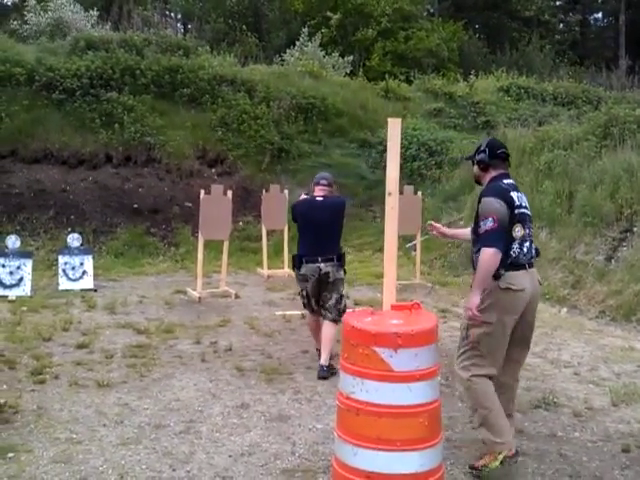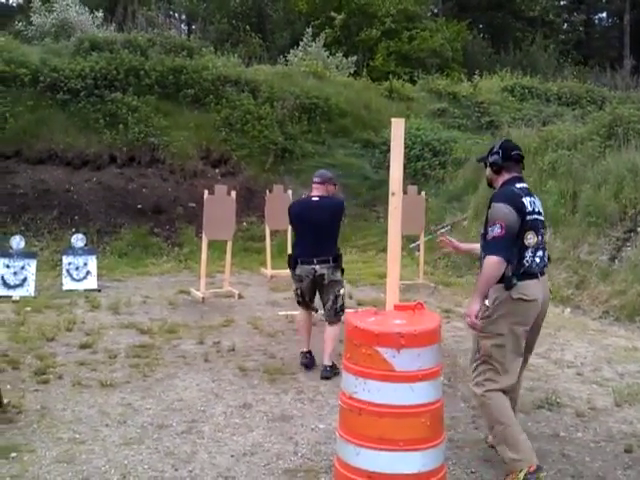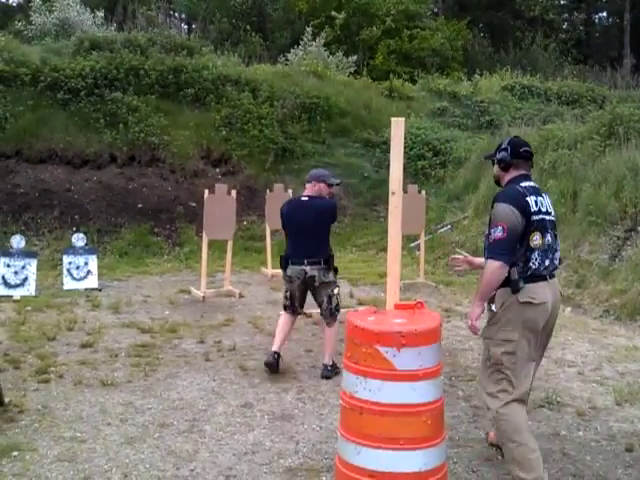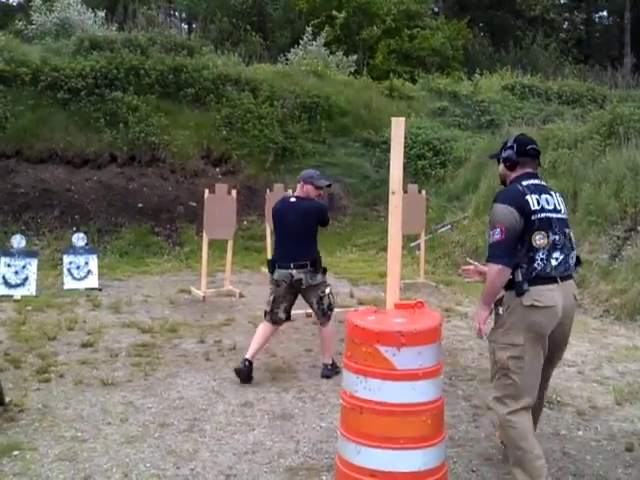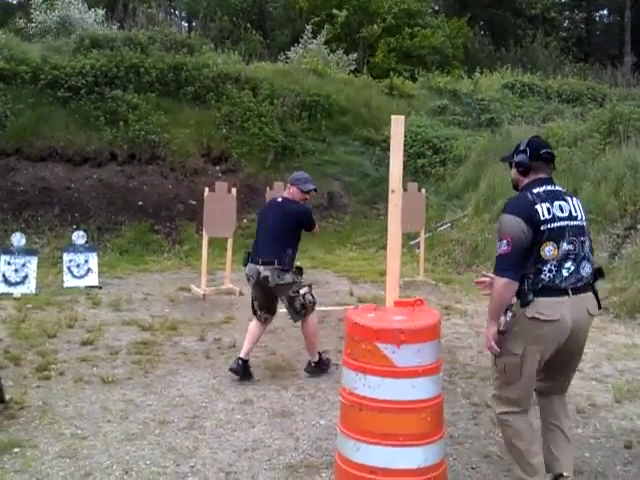
dt=0.1s
person 1, frame 1
left shoulder: (492, 194)
right shoulder: (516, 193)
left elbow: (491, 248)
left wrist: (476, 293)
right wrist: (447, 233)
left hip: (503, 286)
right hip: (528, 282)
left knee: (473, 366)
right knee: (507, 367)
left ankle: (499, 444)
right ankle: (503, 439)
person 1, frame 2
left shoulder: (504, 199)
right shoulder: (530, 199)
left elbow: (497, 256)
left wrist: (476, 299)
right wrist: (463, 247)
left hip: (513, 296)
right hip: (538, 290)
left knee: (488, 381)
right knee: (508, 374)
right ankle: (504, 438)
person 1, frame 3
left shoulder: (508, 199)
right shoulder: (542, 198)
left elbow: (500, 259)
left wrist: (477, 303)
right wrist: (477, 262)
left hip: (521, 299)
right hip: (548, 292)
left knee: (501, 389)
right knee: (518, 378)
right ankle: (507, 437)
person 1, frame 4
left shoulder: (509, 199)
right shoulder: (554, 197)
left elbow: (500, 261)
left wrist: (482, 309)
right wrist: (487, 271)
left hip: (530, 302)
right hip: (565, 296)
left knee: (510, 397)
right knee: (534, 386)
right ankle: (526, 450)
person 1, frame 5
left shoulder: (518, 207)
right shoulder: (573, 203)
left elbow: (509, 275)
left wrist: (492, 322)
right wrist: (501, 281)
left hip: (540, 313)
right hip: (582, 307)
left knee: (510, 402)
right knee: (552, 392)
person 2, frame 1
left shoulder: (299, 206)
right shoulder: (339, 204)
left hip: (306, 267)
right hip: (332, 267)
left knee: (313, 312)
right knee: (331, 316)
left ankle: (320, 351)
right ankle: (324, 364)
person 2, frame 2
left shoulder: (295, 207)
right shoulder: (337, 205)
left hip: (301, 268)
right hip: (329, 268)
left knee: (305, 308)
right knee: (334, 317)
left ankle: (305, 353)
right ankle: (328, 365)
person 2, frame 3
left shoulder: (287, 207)
right shoulder: (329, 206)
left hip: (293, 268)
right hip: (321, 269)
left knee: (290, 312)
right knee: (330, 318)
left ankle: (274, 354)
right ankle: (328, 365)
person 2, frame 4
left shoulder: (278, 207)
right shoulder: (316, 209)
right elbow: (324, 223)
left hip: (281, 272)
right hip: (307, 272)
left knee: (272, 319)
right knee: (325, 317)
left ankle: (247, 361)
right ankle: (329, 365)
person 2, frame 5
left shoulder: (268, 207)
right shoulder: (301, 211)
right elbow: (314, 231)
left hip: (254, 268)
right hip: (280, 272)
left knee: (261, 317)
right knee: (307, 313)
left ankle: (241, 361)
right ankle: (315, 361)
